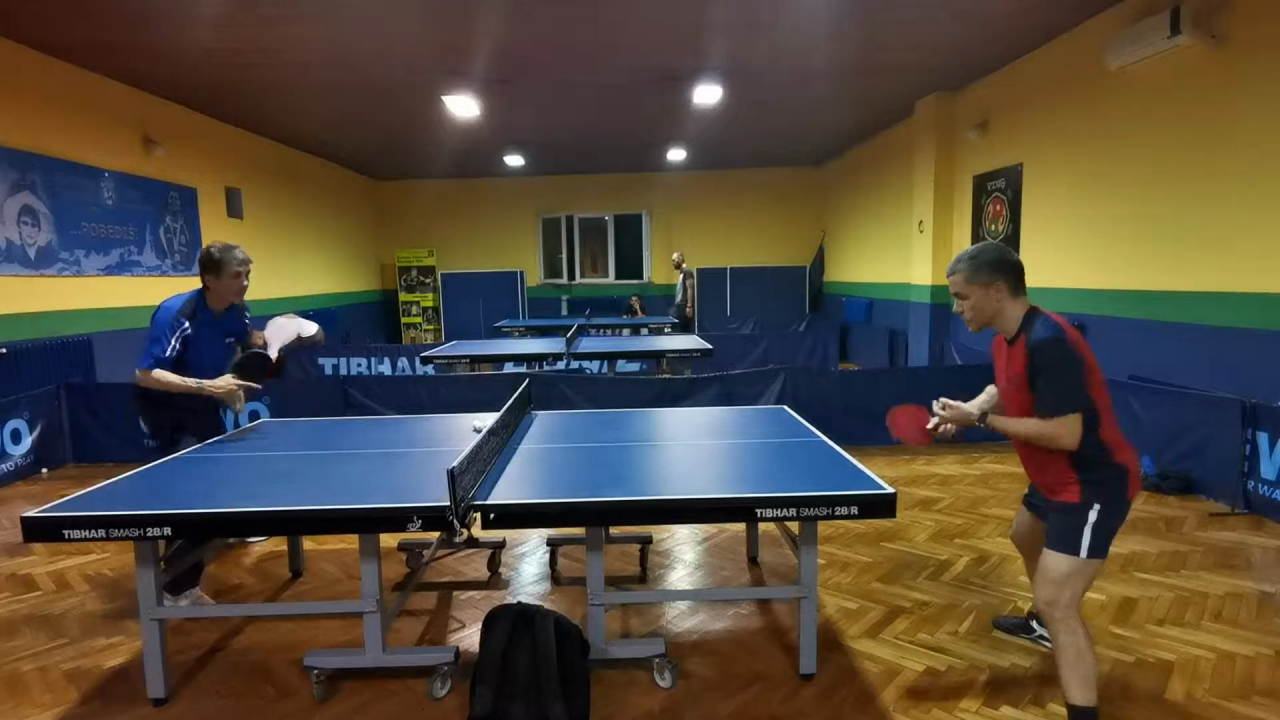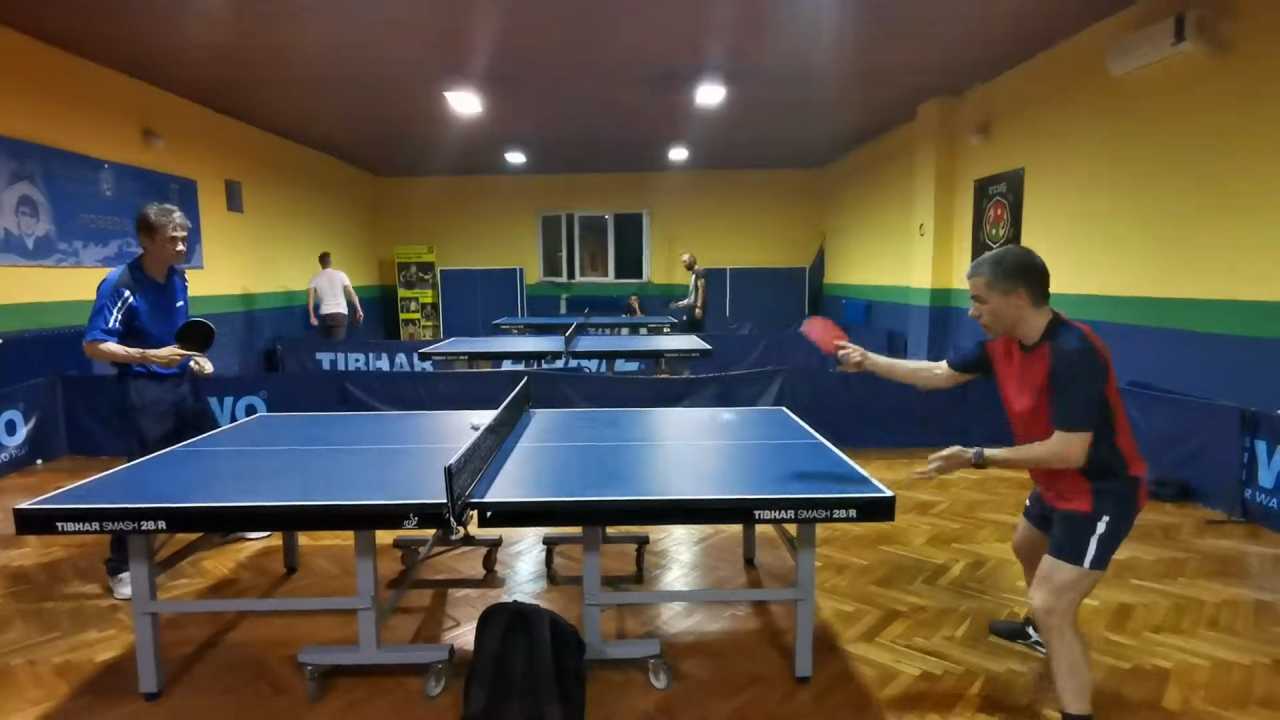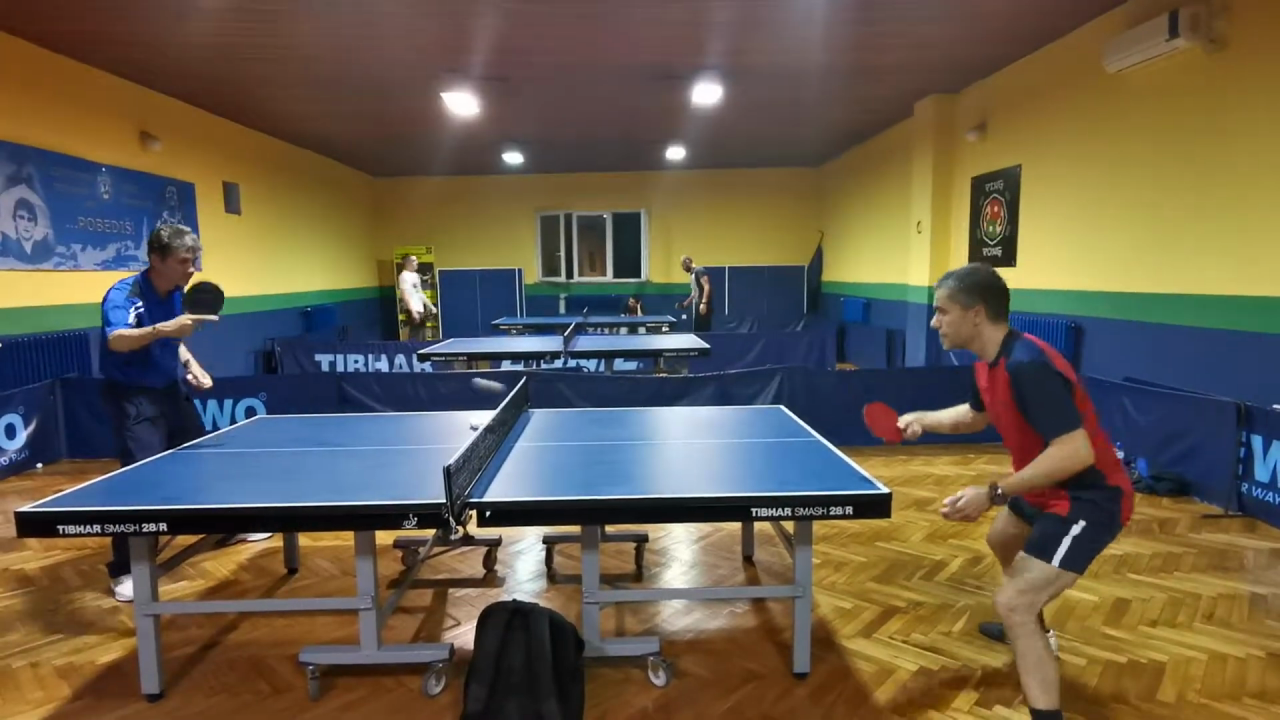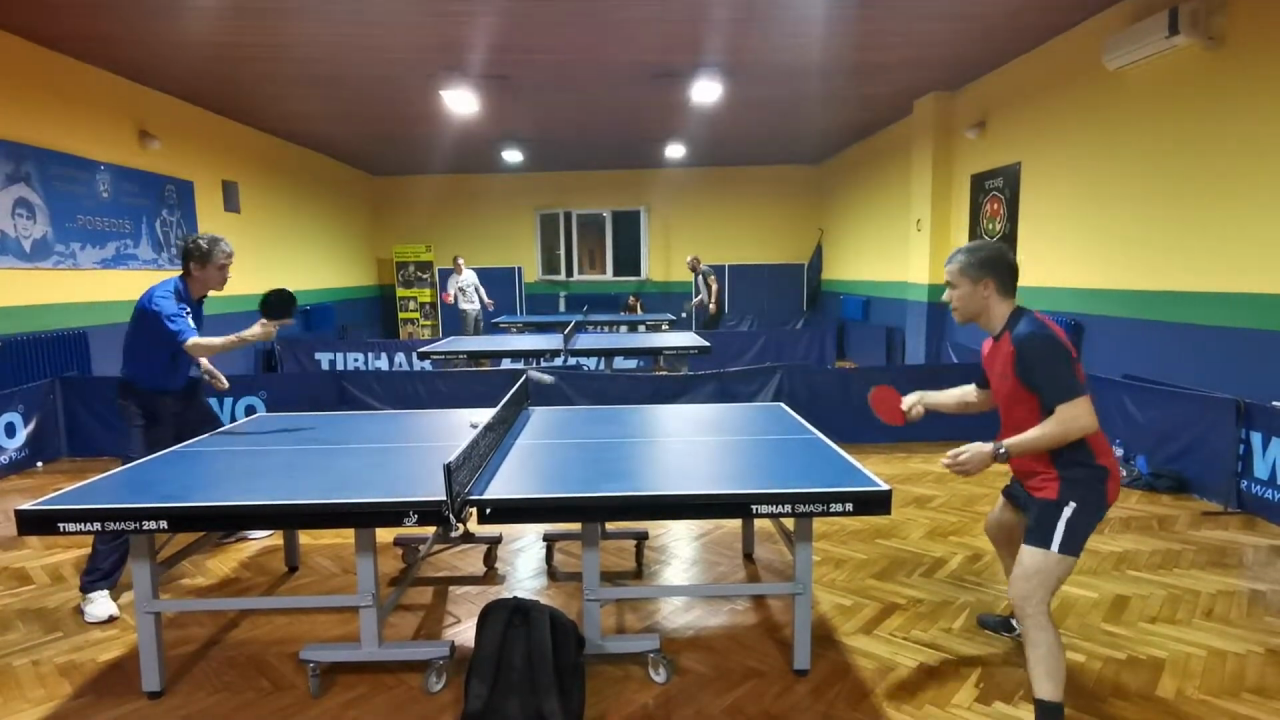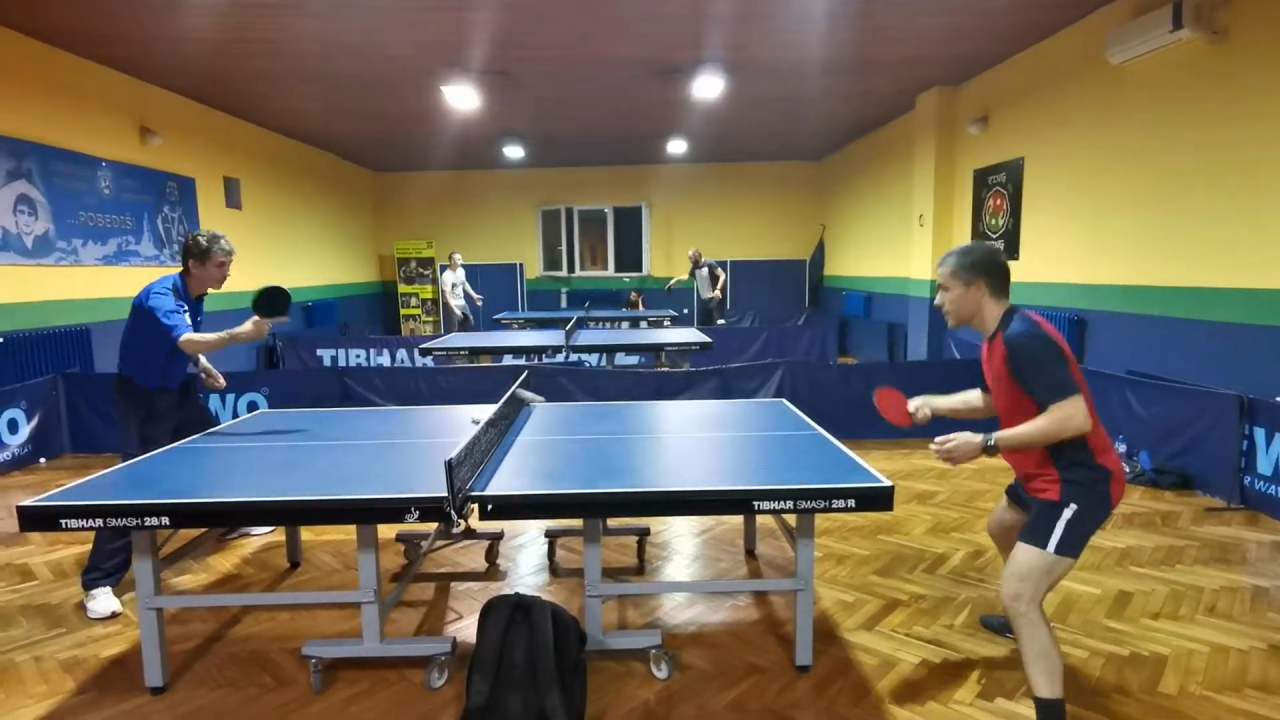
dt=1s
person 1, frame 1
left shoulder: (1047, 342)
right shoulder: (1006, 336)
left elbow: (1065, 435)
right elbow: (1007, 391)
left wrist: (982, 418)
right wrist: (964, 412)
left hip: (1094, 483)
right hip: (1056, 477)
left knee: (1057, 600)
right knee: (1026, 538)
right ankle: (1042, 623)
person 1, frame 2
left shoulder: (1075, 353)
right shoulder: (1001, 343)
left elbow: (1069, 451)
right elbow: (943, 374)
left wrist: (976, 457)
right wrist: (870, 361)
left hip: (1102, 494)
right hip: (1056, 485)
left knee: (1052, 607)
right knee: (1027, 548)
right ankle: (1038, 629)
person 1, frame 3
left shoulder: (1026, 365)
right shoulder: (989, 363)
left elbow: (1076, 452)
right elbow: (976, 415)
left wrist: (993, 493)
right wrist: (925, 420)
left hip: (1089, 500)
right hip: (1051, 489)
left knee: (1012, 602)
right knee: (1002, 540)
right ankle: (1032, 634)
person 1, frame 4
left shoulder: (1032, 339)
right shoulder: (996, 342)
left elbow: (1081, 420)
right elbow: (981, 396)
left wrist: (996, 452)
right wrist: (925, 399)
left hip: (1075, 483)
right hip: (1040, 474)
left knee: (1027, 597)
right knee: (999, 529)
right ankle: (1023, 624)
person 1, frame 5
left shoulder: (1025, 337)
right shoulder: (996, 339)
left elbow: (1074, 418)
right elbow: (989, 400)
left wrist: (985, 444)
right wrist: (932, 403)
left hip: (1078, 483)
right hip: (1045, 474)
left knee: (1017, 594)
right knee: (1001, 528)
right ankle: (1025, 624)
person 2, frame 1
left shoulder: (237, 311)
right shoulder: (176, 313)
right elbow: (145, 375)
left wrist: (235, 390)
right wrist: (207, 387)
left hip: (204, 409)
right hip: (166, 409)
right ankle: (179, 589)
person 2, frame 2
left shoulder: (178, 278)
right shoulder: (119, 285)
right elbow: (93, 345)
left wrist: (194, 355)
right wrist: (150, 356)
left hip: (183, 382)
right hip: (146, 389)
right ankle: (121, 567)
person 2, frame 3
left shoulder: (177, 293)
right shoulder: (124, 294)
right elbow: (117, 340)
left wrist: (191, 363)
right wrist: (165, 330)
left hip: (172, 391)
right hip: (133, 397)
right ankle: (125, 570)
person 2, frame 4
left shoulder: (193, 296)
right shoulder: (163, 300)
right elbow: (191, 345)
left wrist: (205, 366)
right wrist: (245, 338)
left hip: (182, 392)
right hip: (145, 400)
right ankle: (96, 587)
person 2, frame 5
left shoulder: (194, 293)
right shoulder: (161, 296)
right elbow: (187, 341)
left wrist: (203, 366)
right wrist: (237, 335)
left hip: (178, 388)
right hip: (143, 395)
right ankle: (99, 583)
